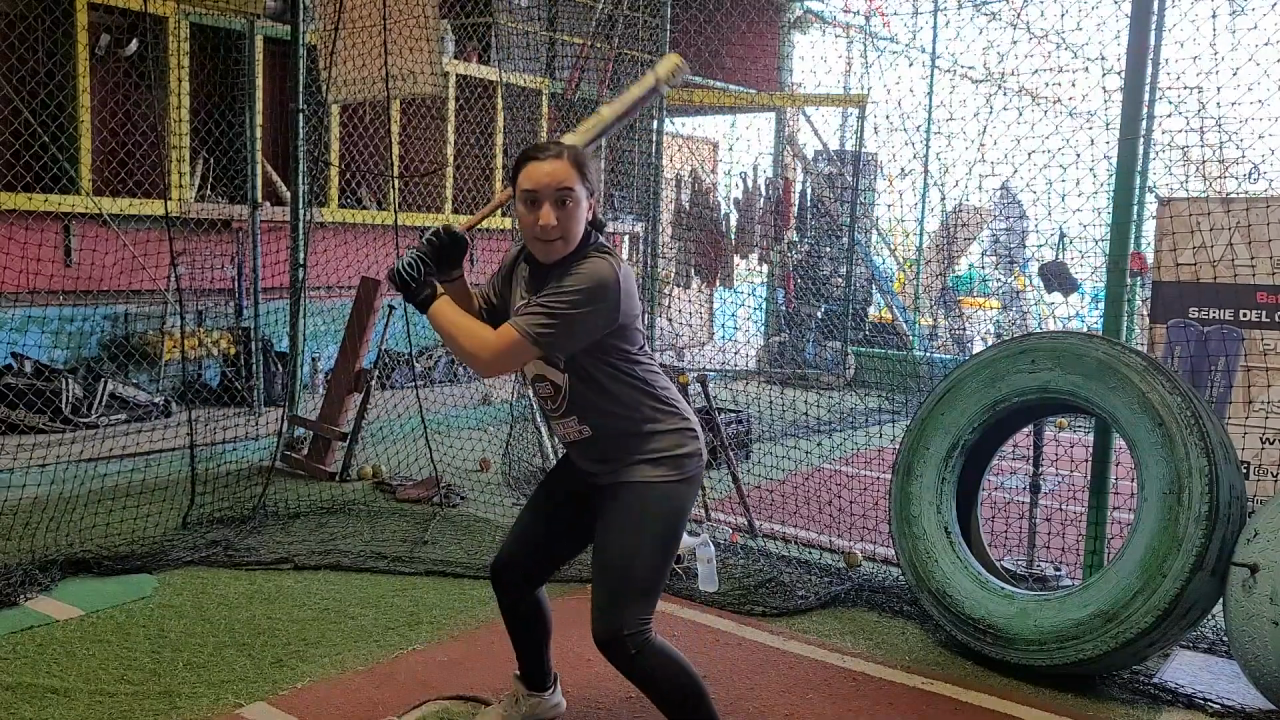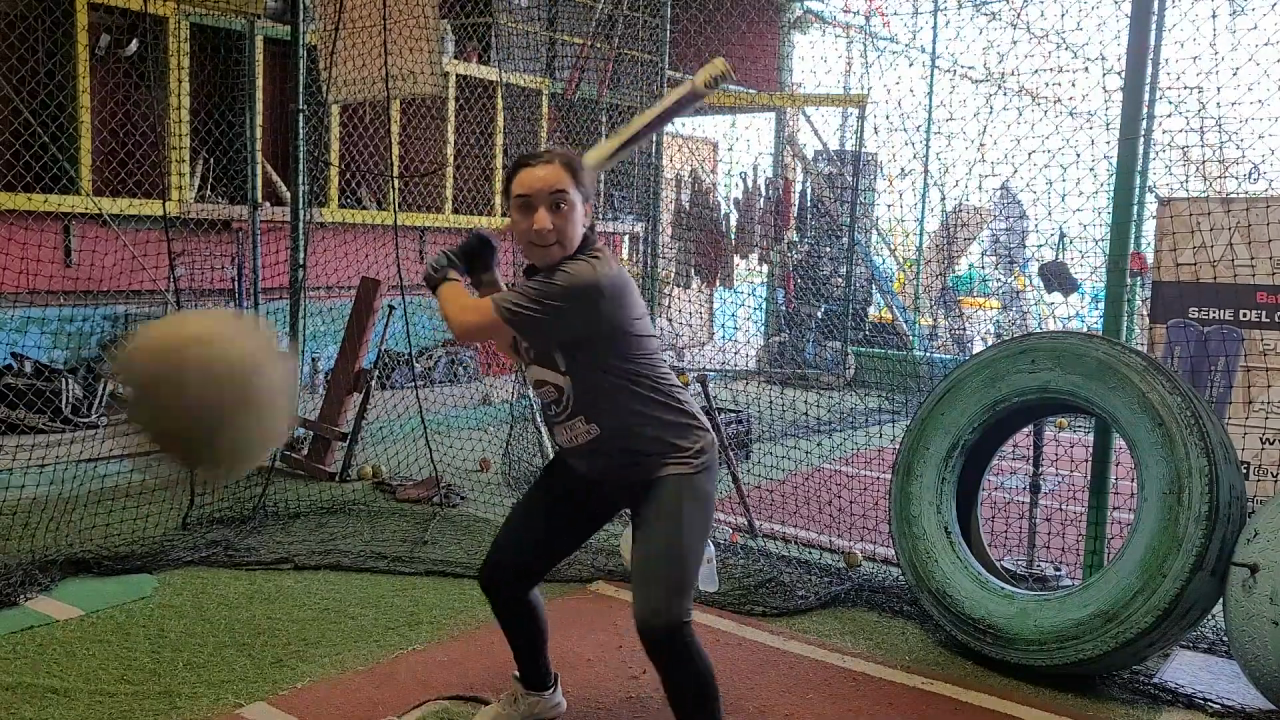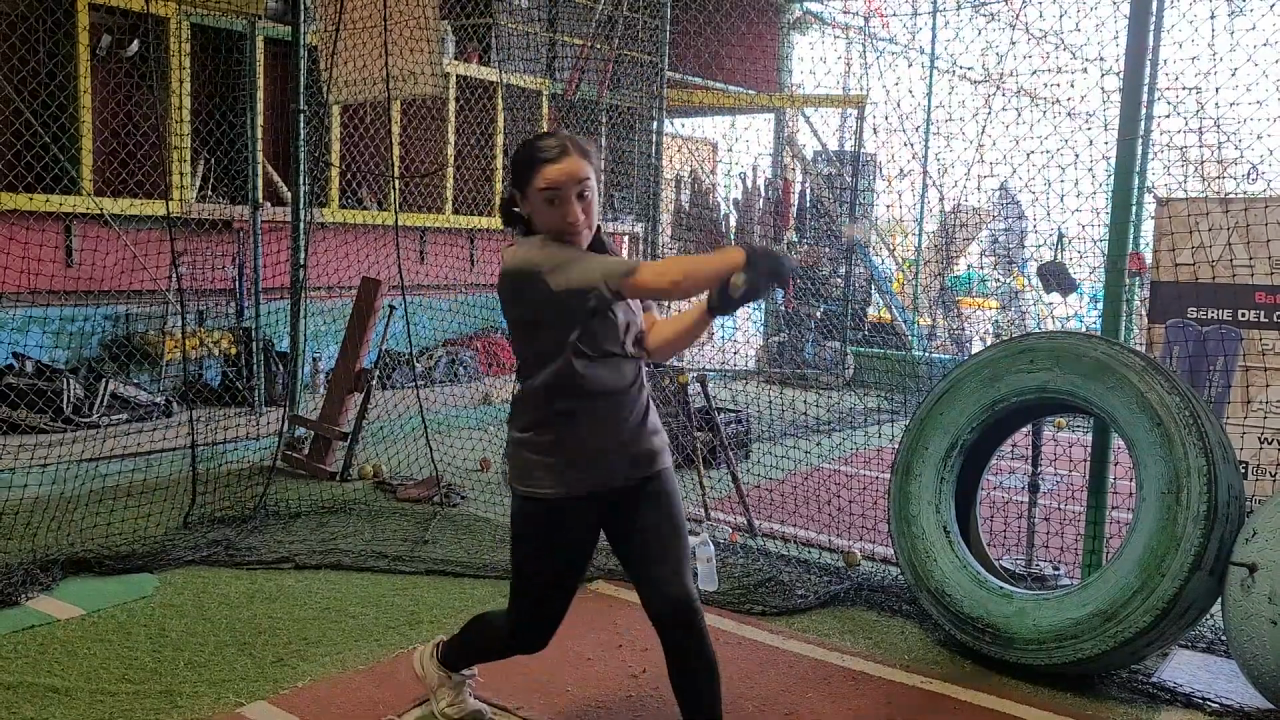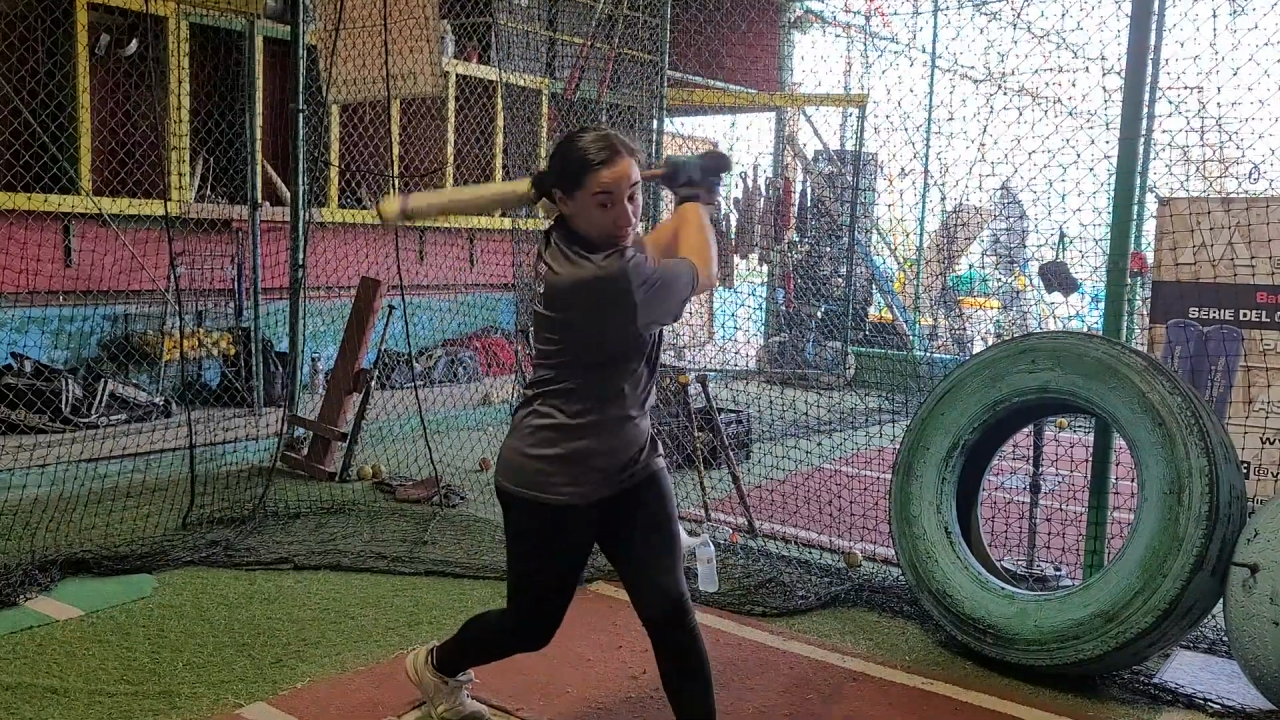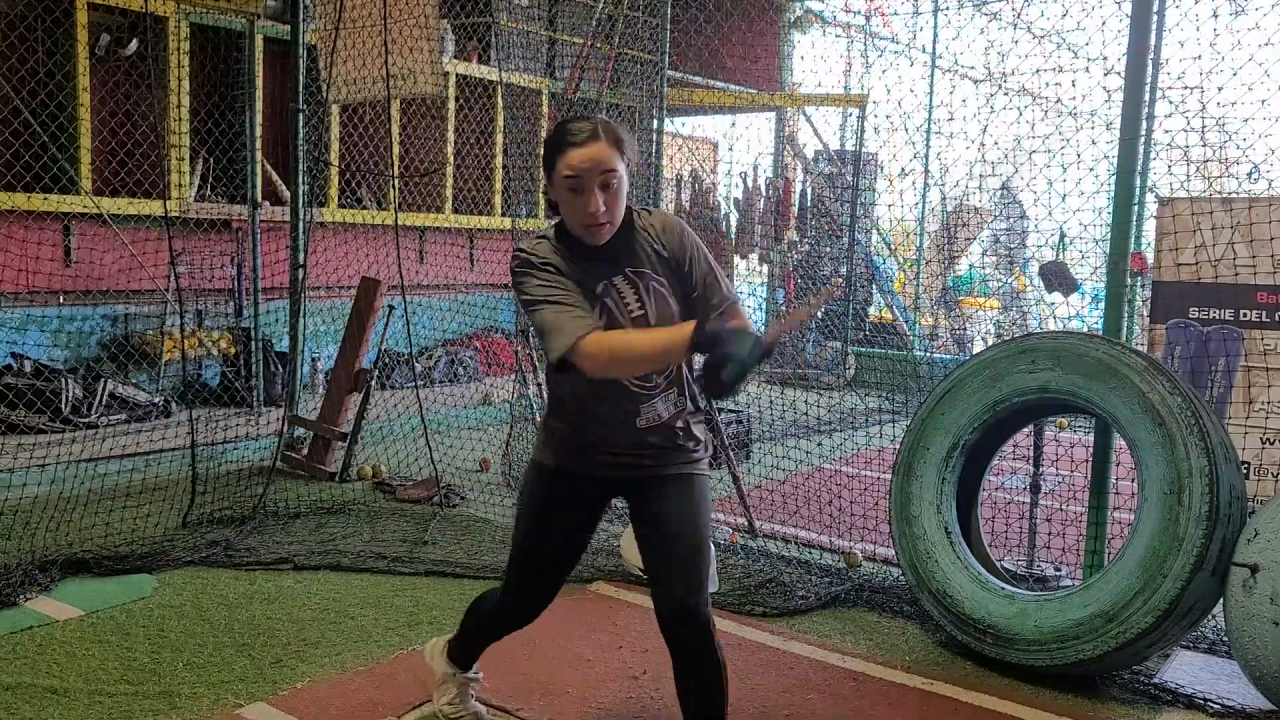
dt=0.4s
person 1, frame 1
left shoulder: (598, 277)
right shoulder: (522, 262)
left elbow: (489, 355)
right elbow: (482, 319)
left wrist: (424, 294)
right wrist: (449, 271)
left hip: (654, 462)
right hip: (590, 460)
left knee: (620, 634)
right knee: (511, 573)
person 1, frame 2
left shoulder: (593, 279)
right shoulder: (539, 276)
left elbow: (473, 323)
right elbow: (505, 321)
left wrist: (442, 279)
right wrist: (483, 275)
left hip: (671, 462)
right hip: (587, 463)
left knee: (662, 624)
right knee: (501, 575)
person 1, frame 3
left shoulder: (595, 257)
right shoulder: (527, 264)
left elbow: (655, 340)
right elbow: (652, 280)
left wrist: (724, 297)
right wrist: (745, 262)
left hip: (637, 462)
right hip: (553, 477)
left knee: (677, 607)
right knee: (532, 626)
right ankle: (443, 660)
person 1, frame 4
left shoulder: (580, 246)
right shoulder: (591, 273)
left elbow: (660, 251)
right elbow: (699, 273)
left wrist: (693, 195)
right wrist: (694, 195)
left hip: (628, 459)
right hip: (553, 475)
left knee: (667, 608)
right knee: (530, 626)
right ankle: (436, 664)
person 1, frame 5
left shoulder: (665, 235)
right shoulder: (535, 262)
left elbow: (732, 325)
right elbow: (597, 355)
left wrist: (732, 352)
right wrist: (703, 333)
left hip: (667, 450)
right hip: (573, 454)
left knee: (685, 614)
right knee: (521, 598)
right ankle: (454, 658)
